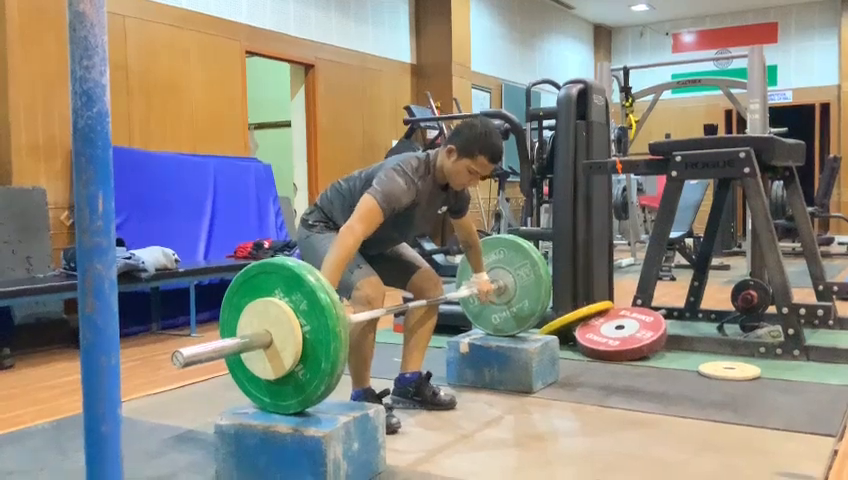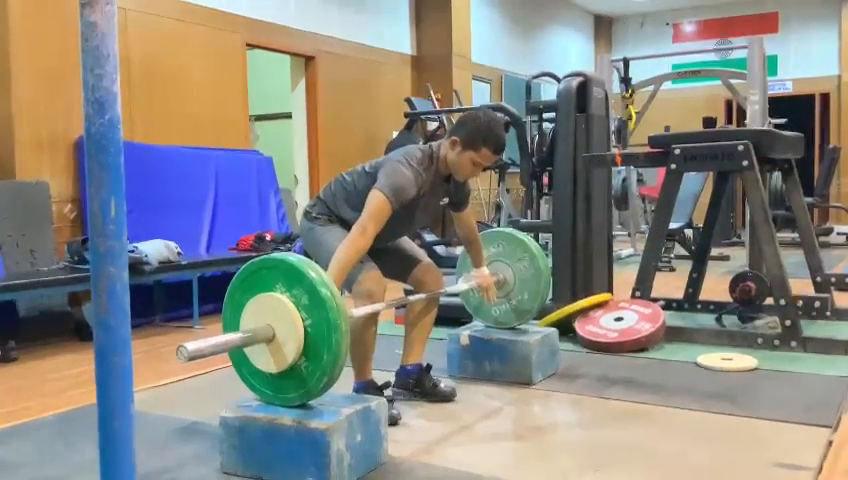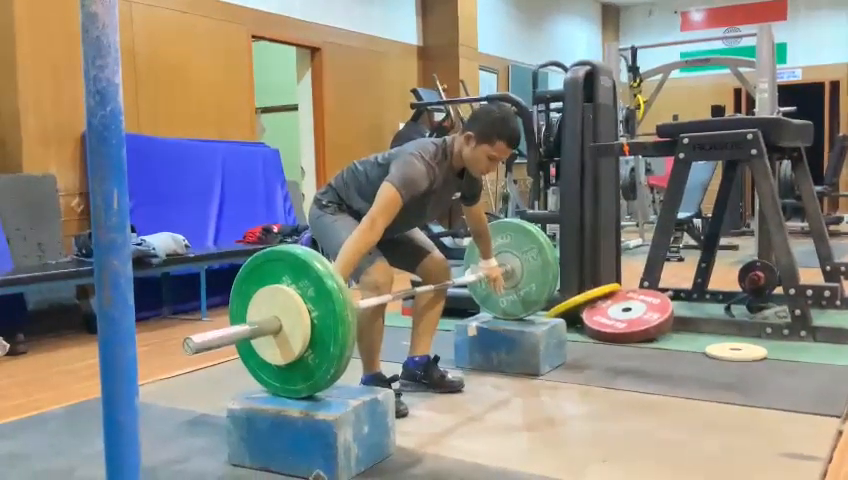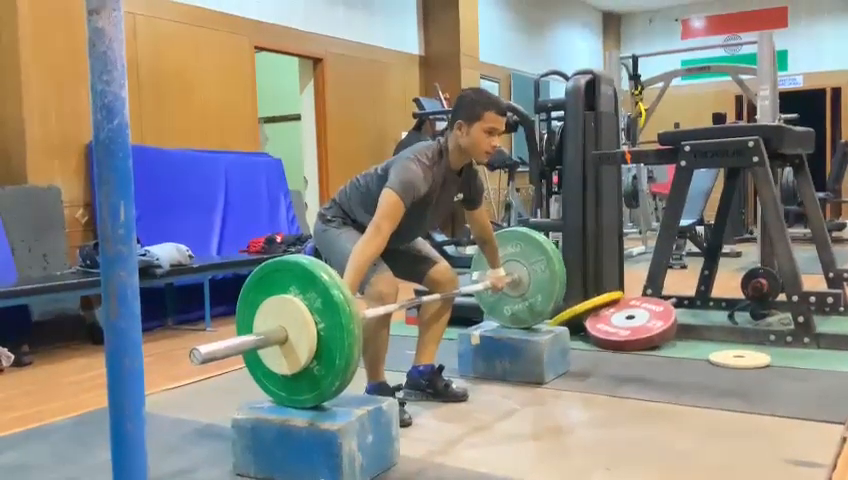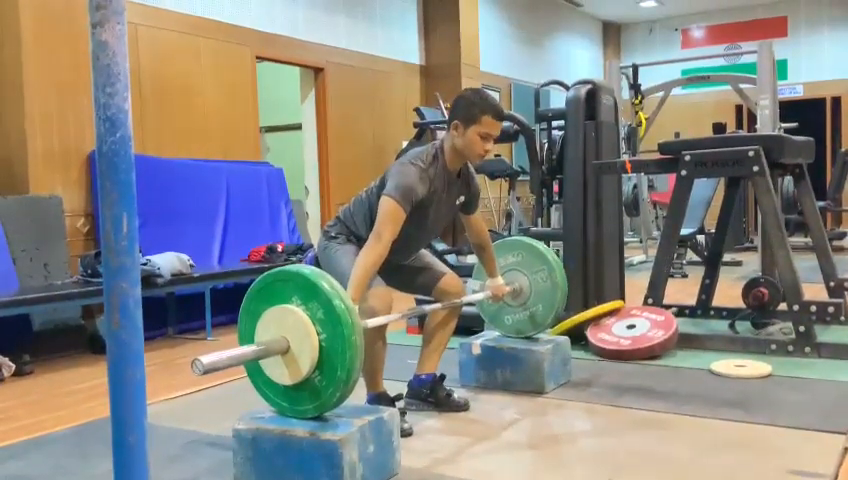
dt=1s
person 1, frame 1
left shoulder: (455, 189)
right shoulder: (403, 177)
left elbow: (468, 235)
right elbow: (351, 233)
left wrist: (480, 277)
left hip: (375, 237)
right hip: (324, 229)
left knee: (430, 286)
right knee: (370, 292)
left ankle: (409, 383)
right ankle: (362, 397)
person 1, frame 2
left shoulder: (456, 181)
right shoulder: (407, 170)
left elbow: (467, 230)
right elbow: (363, 231)
left wrist: (480, 270)
left hip: (378, 229)
right hip: (327, 221)
left knee: (430, 279)
right knee: (371, 286)
left ankle: (410, 376)
right ankle: (364, 389)
person 1, frame 3
left shoulder: (469, 175)
right shoulder: (419, 163)
left elbow: (478, 224)
right elbow: (372, 224)
left wrist: (489, 262)
left hip: (386, 217)
right hip: (336, 210)
left knee: (438, 270)
right knee: (378, 278)
left ankle: (417, 367)
right ankle: (372, 381)
person 1, frame 4
left shoulder: (469, 176)
right shoulder: (418, 167)
left elbow: (482, 231)
right elbow: (377, 231)
left wrist: (496, 270)
left hip: (393, 231)
right hip: (341, 224)
left knee: (445, 279)
right knee: (383, 289)
left ankle: (422, 376)
right ankle: (377, 391)
person 1, frame 5
left shoulder: (466, 179)
right shoulder: (415, 171)
left elbow: (478, 236)
right elbow: (379, 240)
left wrist: (494, 279)
right wrist: (348, 305)
left hip: (398, 248)
right hip: (346, 241)
left knee: (452, 288)
right knee: (377, 304)
left ankle: (423, 385)
right ankle: (377, 401)
